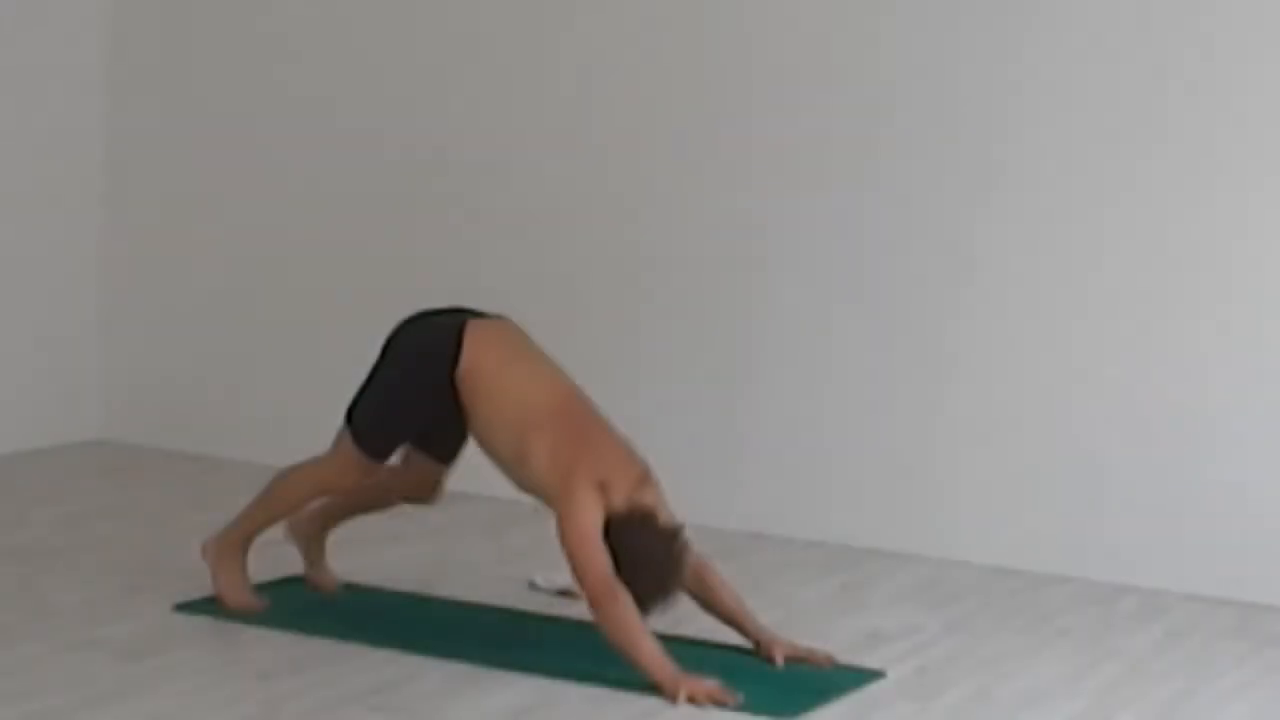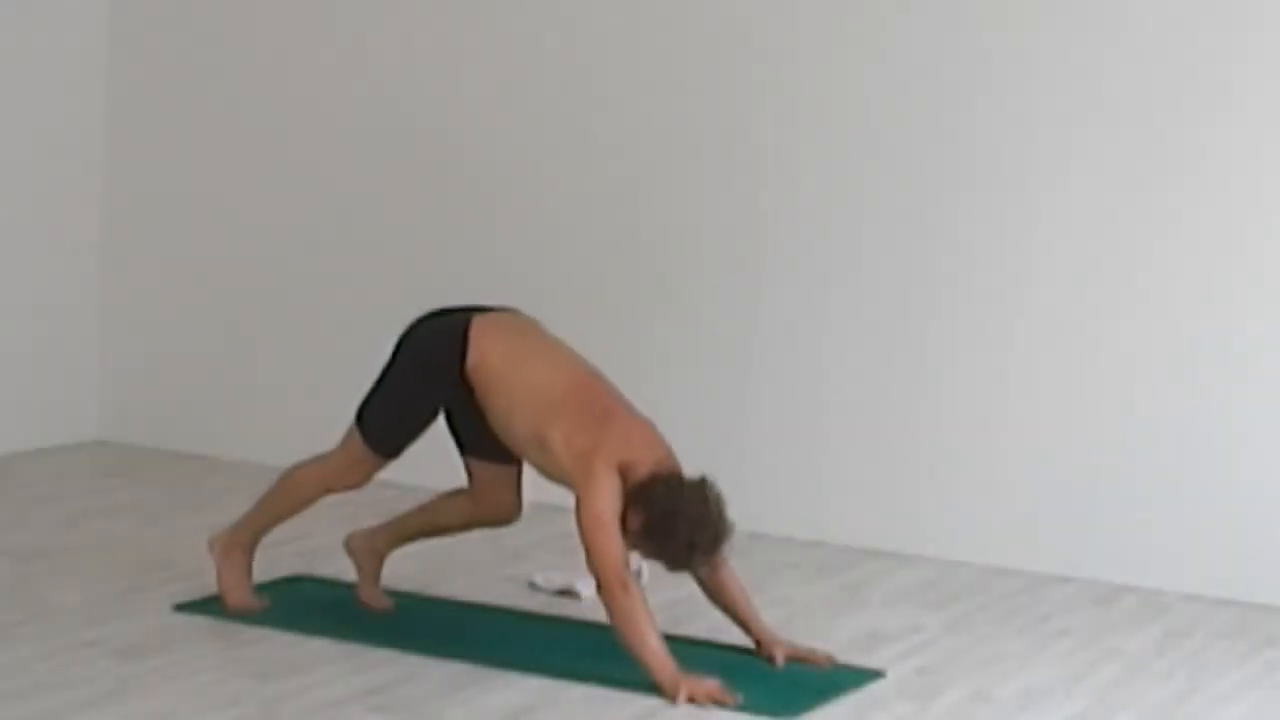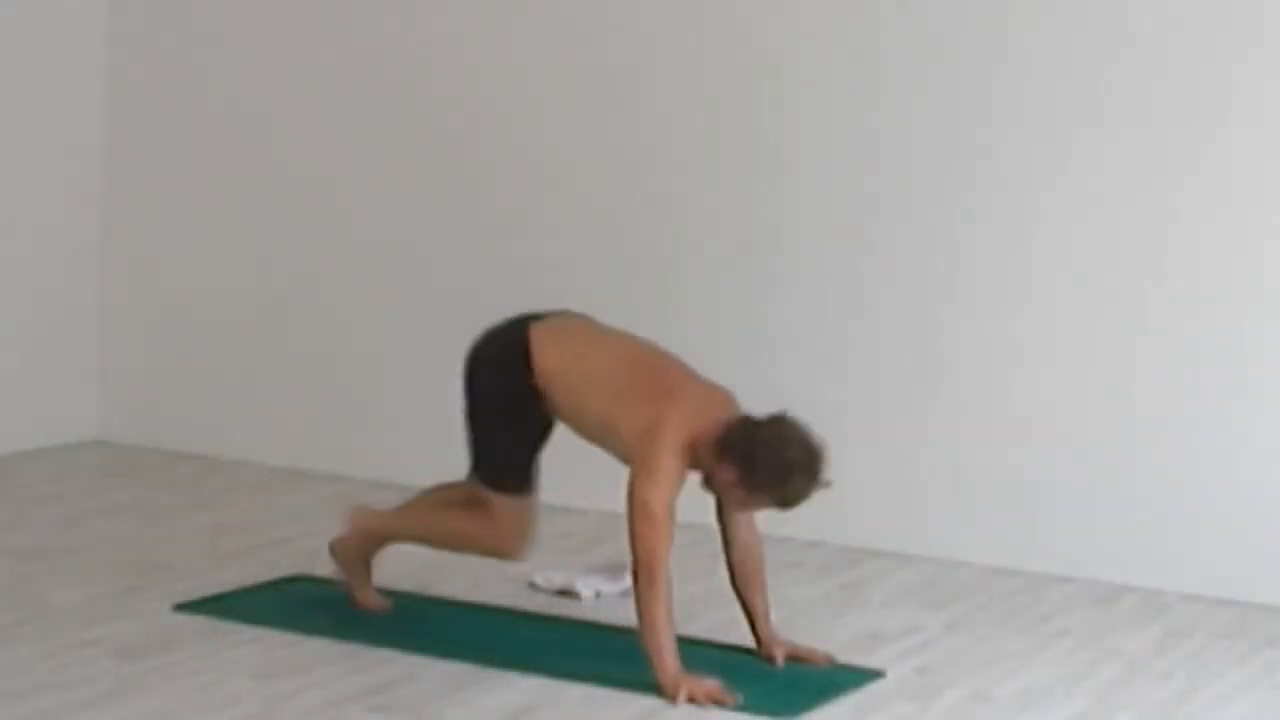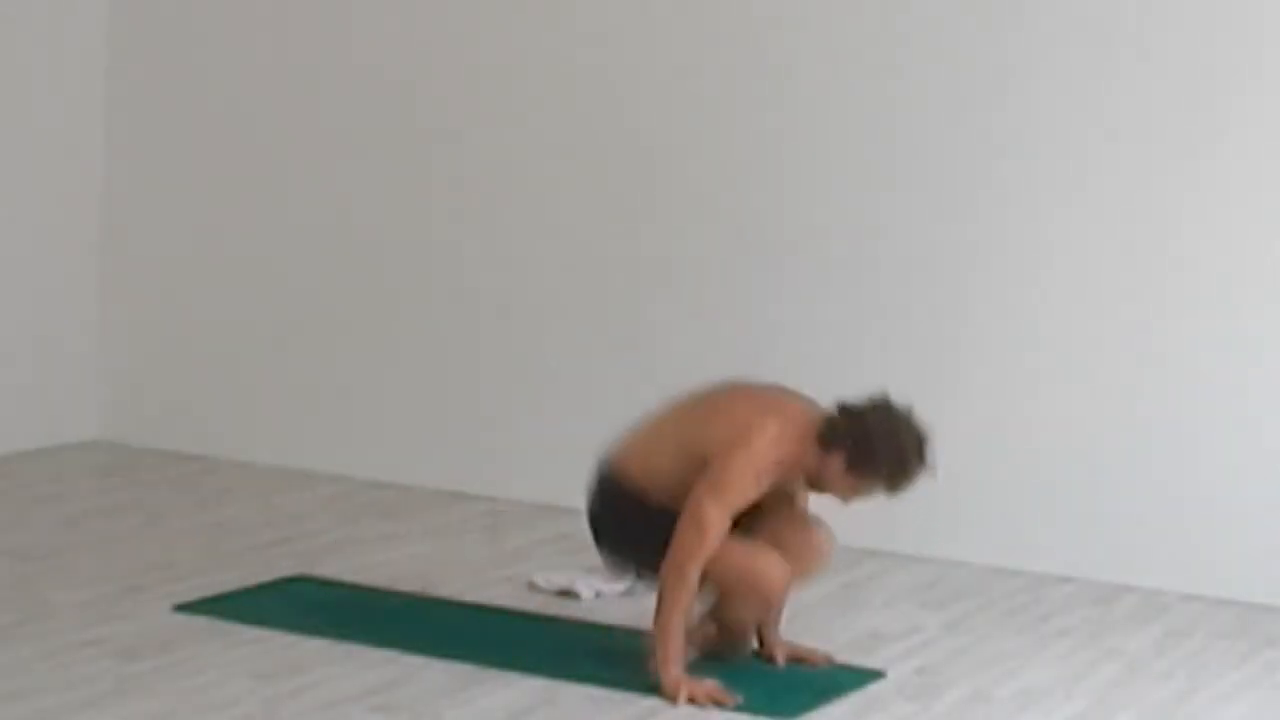
dt=0.7s
person 1, frame 1
left shoulder: (638, 488)
right shoulder: (583, 491)
left elbow: (692, 565)
right elbow: (604, 596)
left wrist: (763, 636)
right wrist: (671, 678)
left hip: (478, 345)
right hip: (437, 351)
left knee: (419, 485)
right knee: (344, 470)
left ankle: (312, 528)
right ankle: (228, 546)
person 1, frame 2
left shoulder: (659, 464)
right shoulder: (602, 472)
left elbow: (706, 554)
right elbow: (616, 585)
left wrist: (764, 636)
right wrist: (671, 679)
left hip: (491, 342)
right hip: (448, 347)
left knee: (497, 506)
right knee: (350, 468)
left ankle: (374, 546)
right ankle: (236, 543)
person 1, frame 3
left shoulder: (732, 428)
right shoulder: (667, 447)
left elbow: (742, 537)
right elbow: (651, 569)
left wrist: (767, 635)
right wrist: (672, 676)
left hip: (550, 346)
right hip: (509, 362)
left knee: (485, 495)
right knee: (507, 537)
left ankle: (359, 549)
right ankle: (366, 532)
person 1, frame 4
left shoulder: (812, 436)
right shoulder: (757, 450)
left elbow: (784, 530)
right elbow: (684, 564)
left wrist: (770, 636)
right wrist: (670, 674)
left hip: (680, 498)
right hip: (627, 501)
left knee: (813, 542)
right knee: (765, 574)
left ankle: (715, 629)
right ankle: (692, 638)
